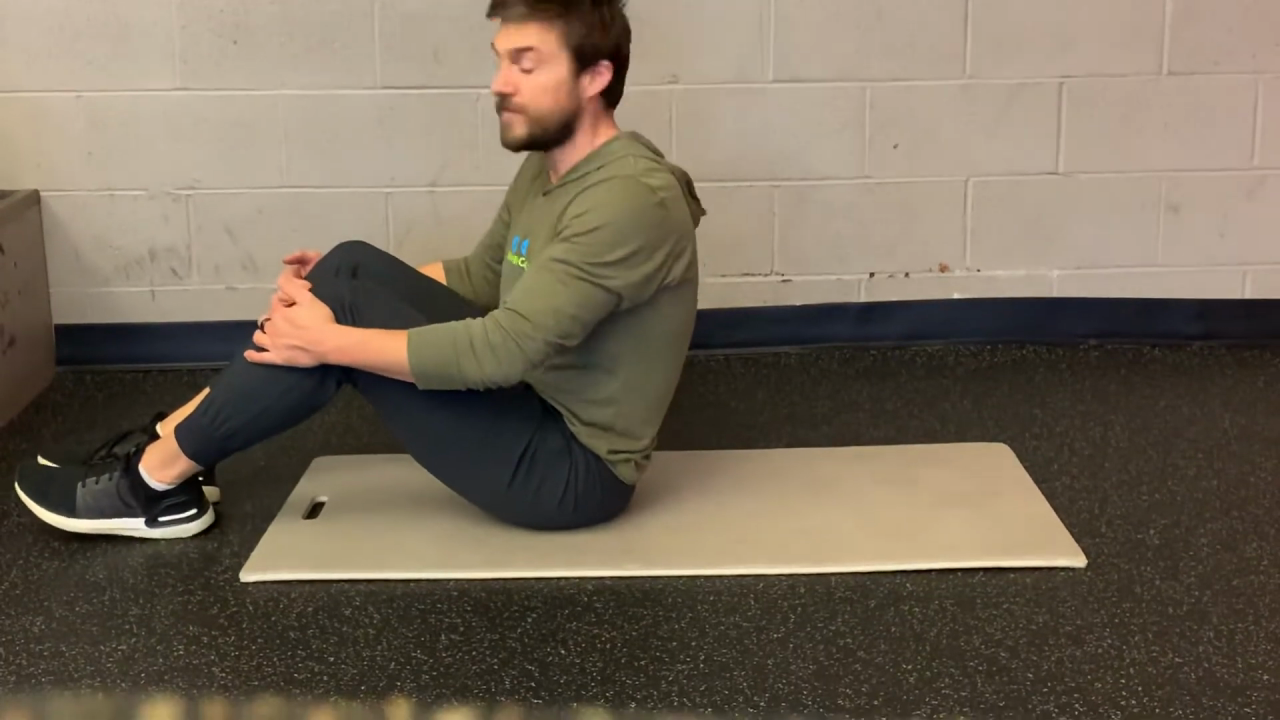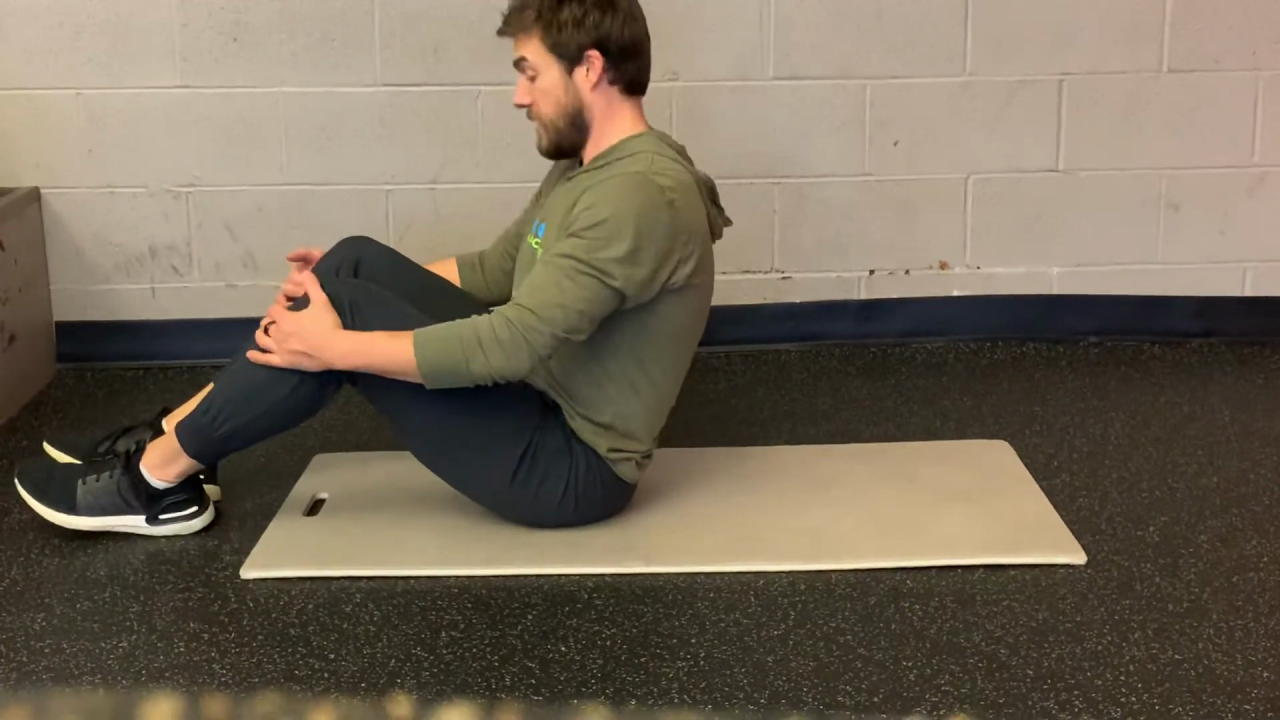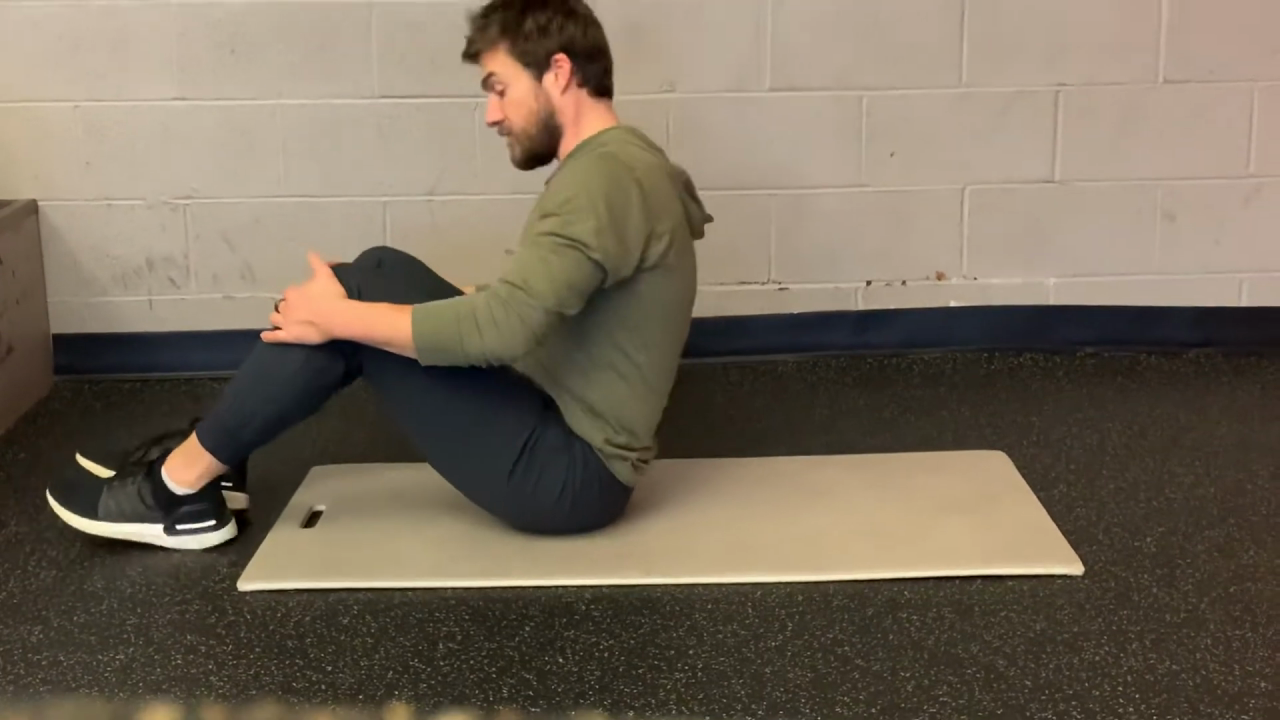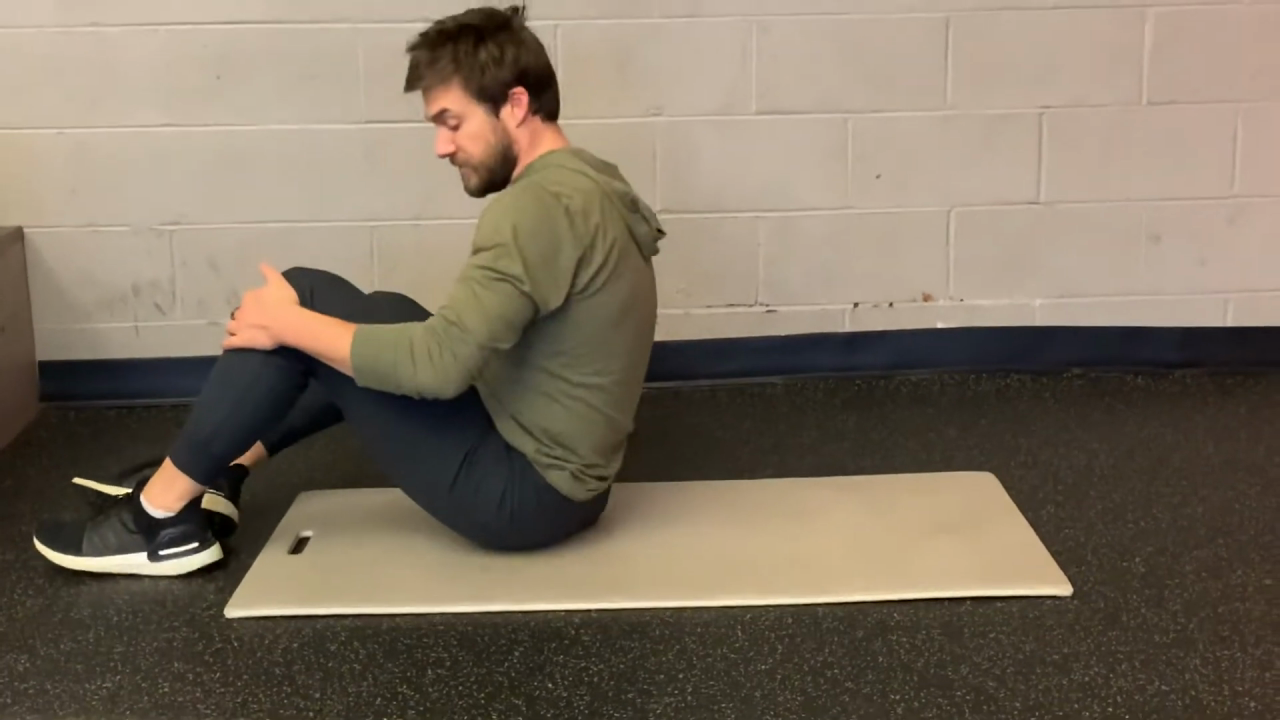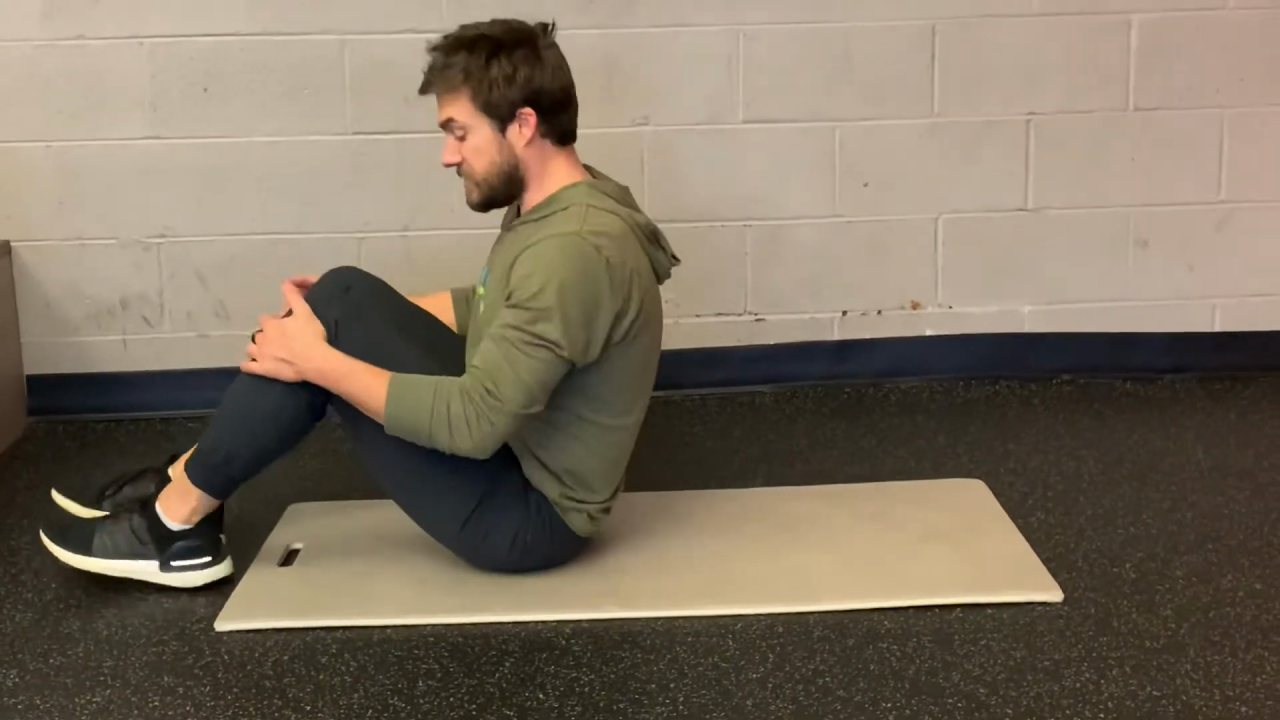
dt=0.4s
person 1, frame 1
left shoulder: (629, 201)
right shoulder: (547, 169)
left elbow: (505, 349)
right elbow: (482, 277)
left wrist: (330, 340)
right wrist: (342, 284)
left hip: (573, 471)
right hip: (541, 406)
left knee: (344, 308)
right knee: (353, 267)
left ankle: (156, 481)
right ankle: (175, 440)
person 1, frame 2
left shoulder: (640, 197)
right shoulder: (588, 167)
left elbow: (509, 343)
right elbow: (498, 270)
left wrist: (335, 345)
right wrist: (349, 281)
left hip: (570, 470)
right hip: (544, 407)
left knee: (344, 313)
right knee: (358, 260)
left ankle: (156, 480)
right ankle: (175, 438)
person 1, frame 3
left shoulder: (605, 177)
right shoulder: (605, 167)
left elbow: (503, 327)
right elbow: (520, 308)
left wrist: (341, 317)
right wrist: (361, 296)
left hip: (568, 477)
right hip: (562, 433)
left knee: (346, 308)
right knee: (385, 272)
left ankle: (180, 490)
right ankle: (213, 450)
person 1, frame 4
left shoulder: (542, 205)
right shoulder: (580, 188)
left elbow: (440, 363)
left wrist: (291, 325)
left hip: (523, 492)
right hip: (559, 472)
left knee: (306, 296)
right knee: (380, 315)
left ankle: (164, 516)
right ankle: (216, 466)
person 1, frame 5
left shoulder: (576, 250)
right shoulder: (550, 204)
left elbow: (474, 423)
right elbow: (489, 309)
left wrist: (318, 361)
right wrist: (349, 310)
left hip: (527, 516)
right hip: (515, 450)
left knee: (330, 329)
right knee: (346, 289)
left ankle: (175, 527)
right ankle: (185, 478)
